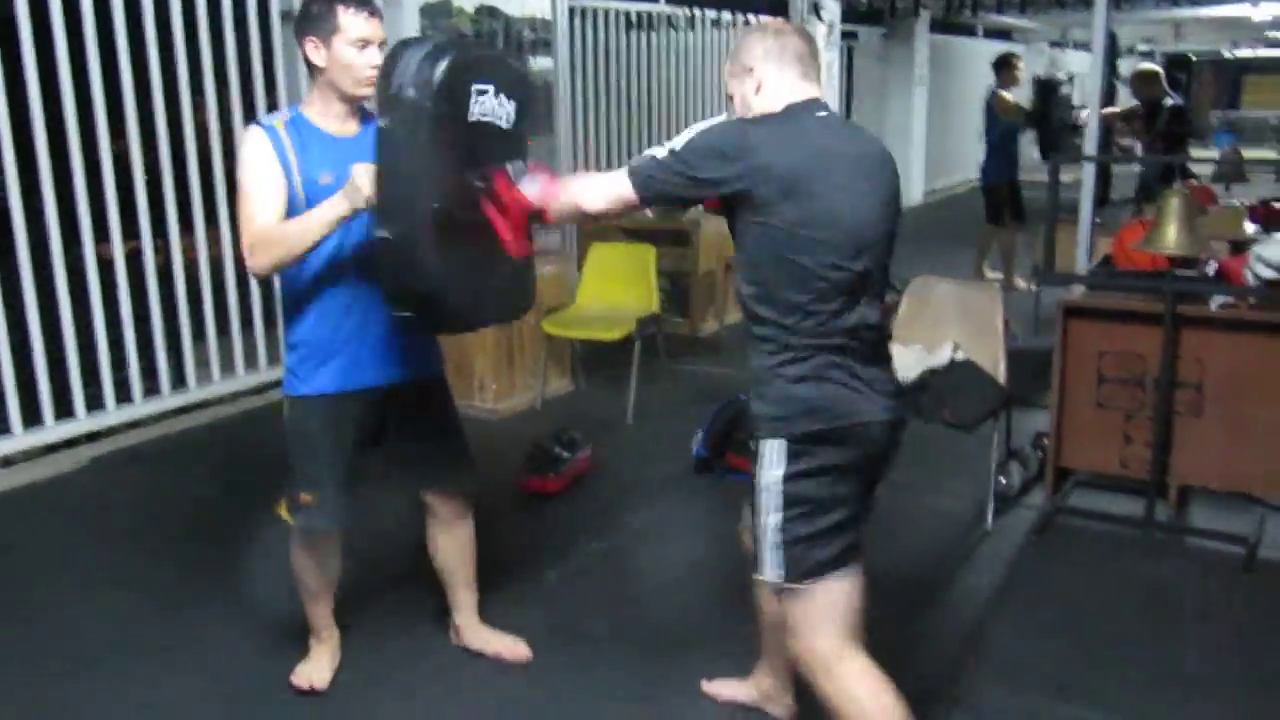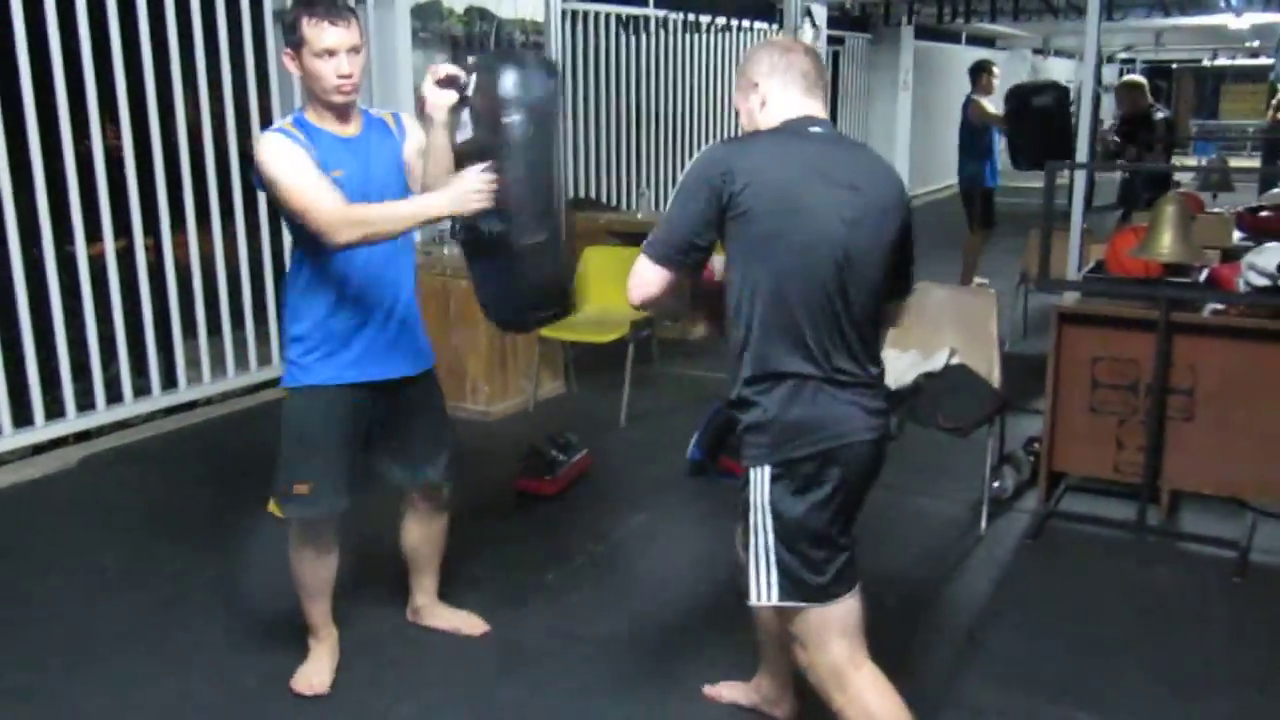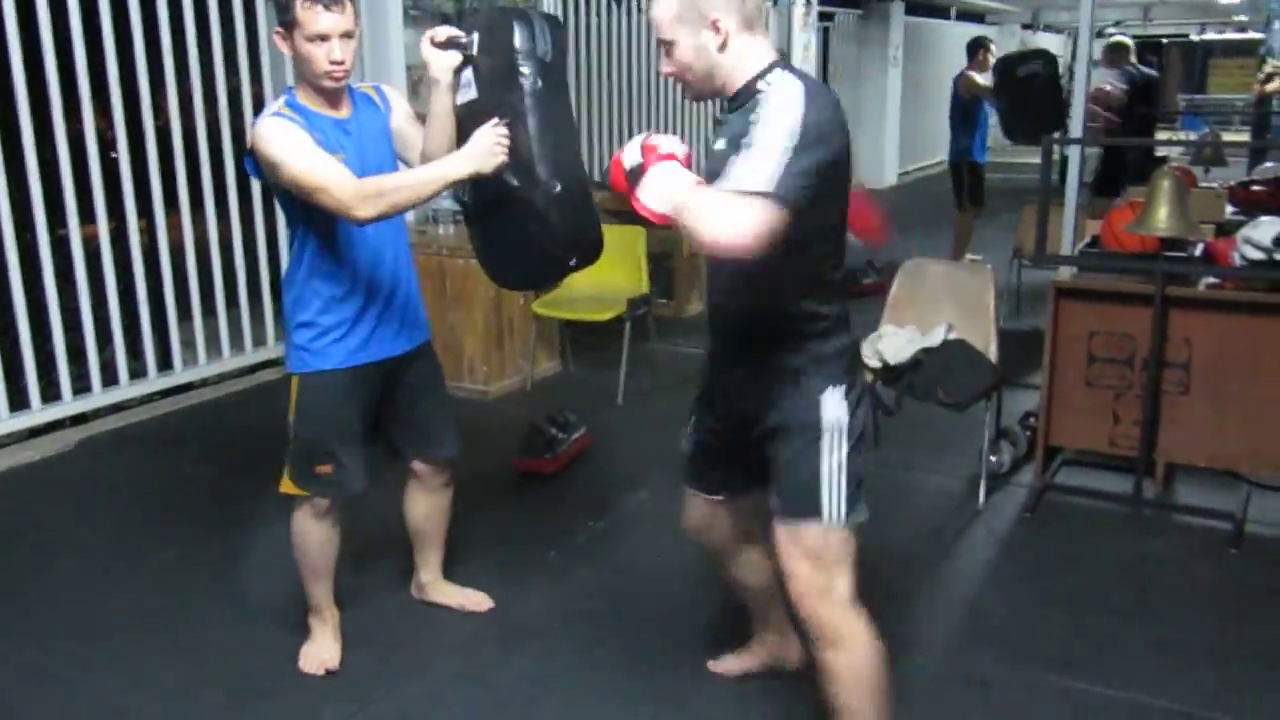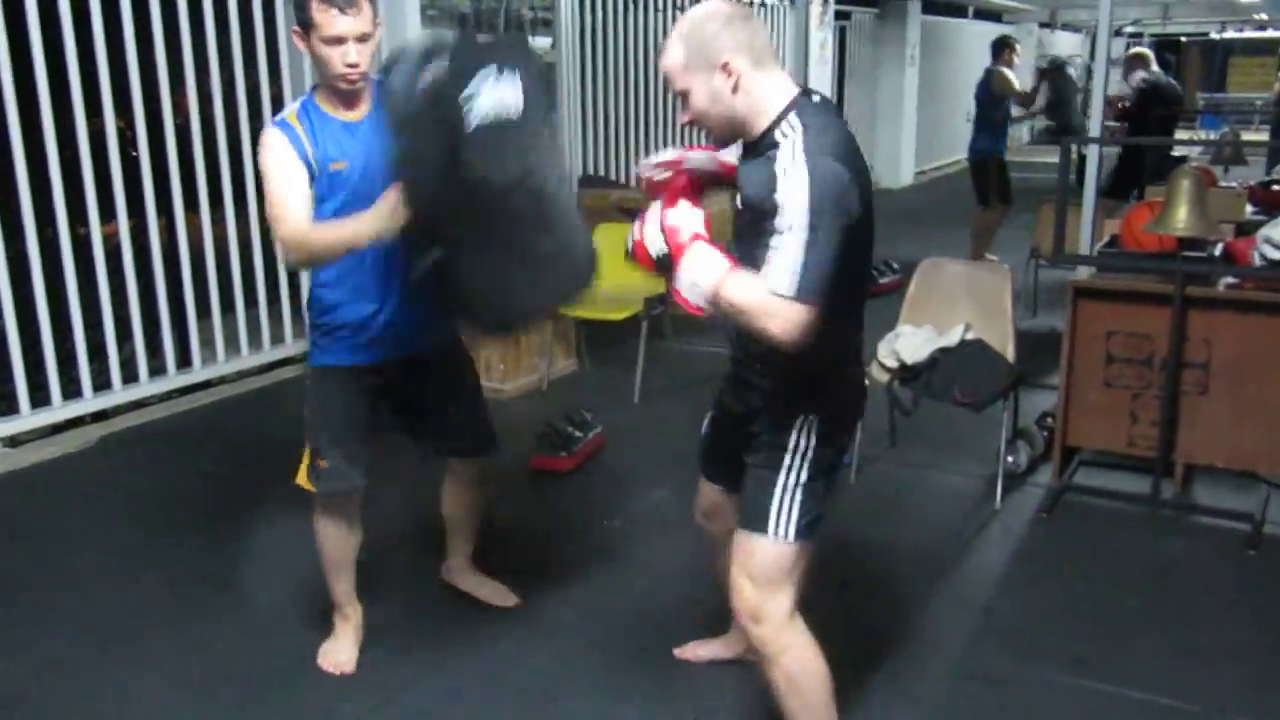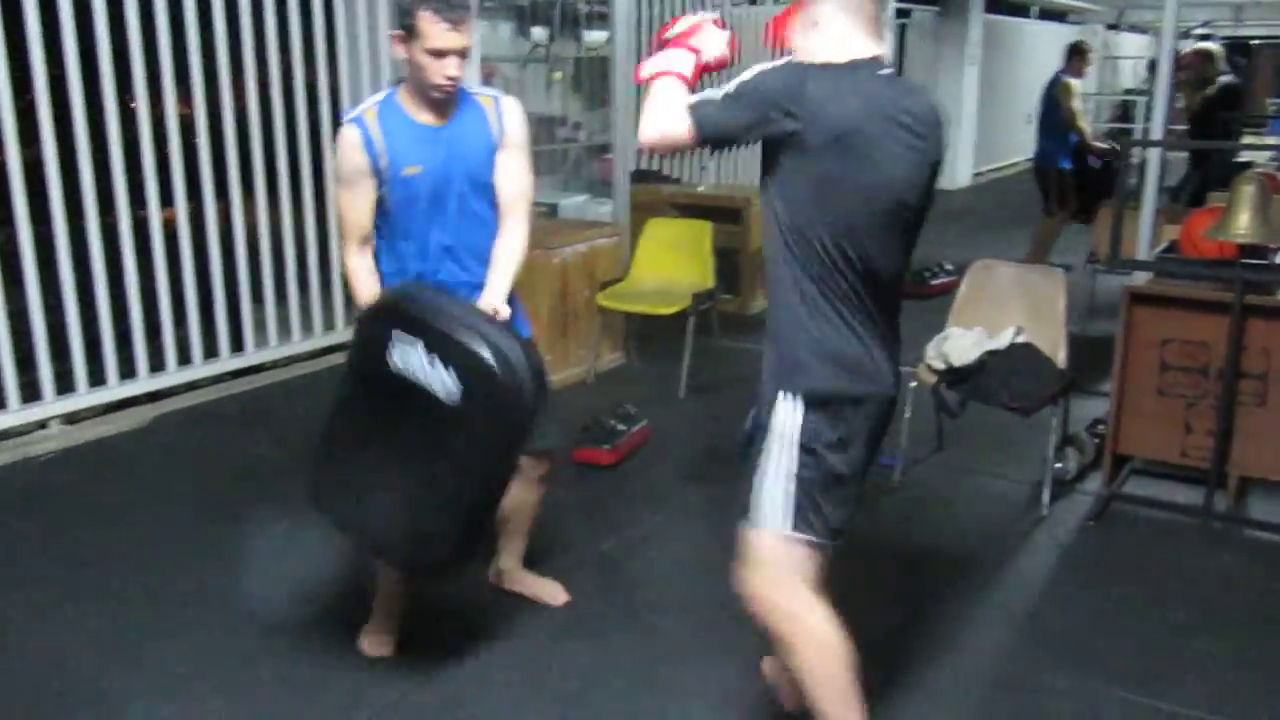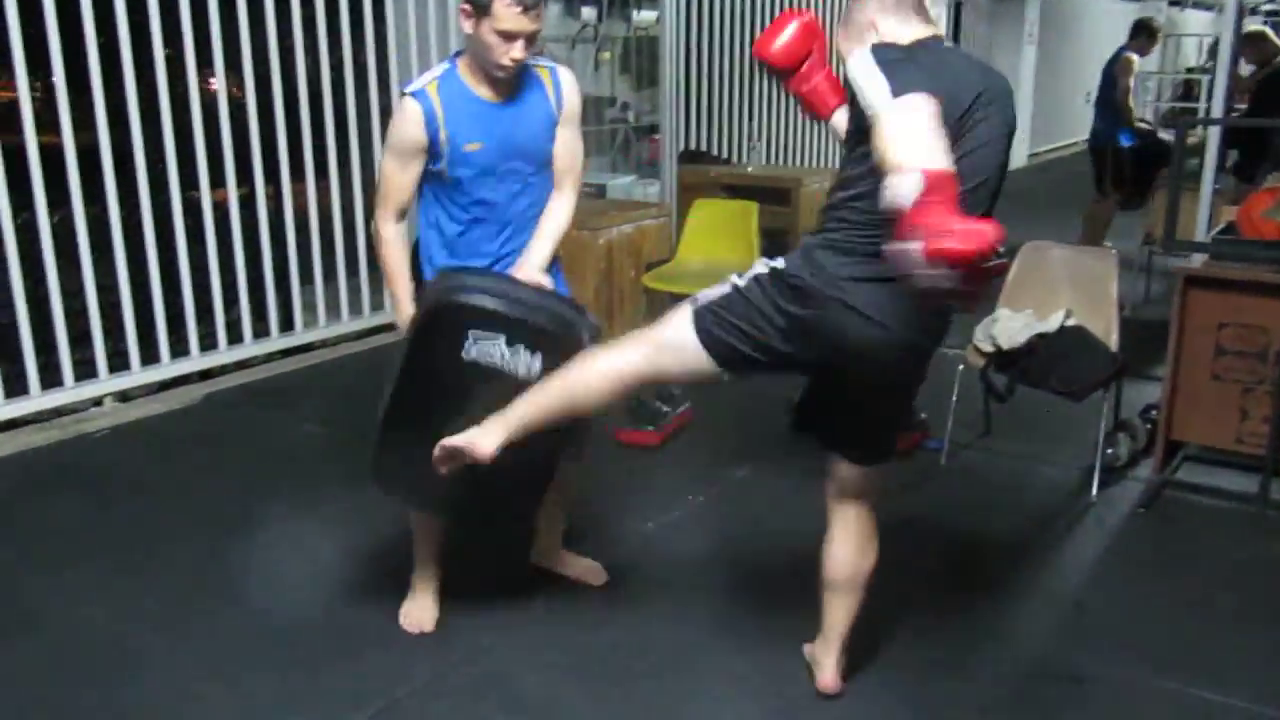
dt=0.3s
person 1, frame 1
left shoulder: (743, 142)
right shoulder: (872, 156)
left elbow: (604, 196)
left wrist: (534, 199)
left hip: (808, 415)
right hip: (864, 403)
left knee: (822, 644)
right knee: (773, 545)
person 1, frame 2
left shoulder: (728, 166)
right shoulder: (882, 178)
left elbow: (645, 288)
left hip: (793, 431)
right hip: (857, 420)
left knee: (832, 657)
right knee: (763, 547)
person 1, frame 3
left shoulder: (793, 105)
right shoulder: (756, 101)
left elbow: (735, 233)
left wrist: (661, 175)
left hip: (806, 380)
right hip: (738, 370)
left knee: (821, 596)
right knee: (711, 517)
right ankle: (772, 639)
person 1, frame 4
left shoulder: (807, 161)
right shoulder: (790, 125)
left elbow: (786, 321)
left wrist: (689, 248)
left hip: (802, 403)
right hip: (760, 383)
left knee: (762, 600)
right knee: (716, 512)
right ankle: (742, 638)
person 1, frame 5
left shoulder: (795, 87)
right shoulder: (919, 112)
left elbow: (657, 131)
left wrist: (676, 59)
left hip: (814, 376)
right hip: (866, 370)
left knee: (772, 582)
right knee: (789, 534)
person 1, frame 6
left shoulder: (882, 60)
right shoulder: (990, 83)
left elbow: (906, 121)
left wrist: (928, 194)
right wrist: (807, 79)
left hip: (822, 289)
right hip: (904, 325)
left knee: (639, 355)
right knee: (850, 491)
left ankle: (493, 432)
right ankle: (829, 653)
person 2, frame 1
right shoulder: (269, 141)
right elbow: (260, 255)
right wrist: (344, 201)
left hip: (408, 357)
right hip: (324, 371)
left knee: (449, 495)
right knee: (314, 520)
left ankle: (467, 622)
right ankle: (324, 637)
person 2, frame 2
left shoulder: (398, 130)
right shoulder: (281, 144)
left elbow: (428, 199)
right elbow: (339, 227)
left wrist: (439, 121)
right wrist: (451, 198)
left hip: (405, 352)
right hip: (325, 365)
left knee: (429, 488)
right knee: (313, 512)
left ankle: (424, 601)
right ankle: (321, 636)
person 2, frame 3
left shoulder: (383, 103)
right shoulder: (277, 130)
left elbow: (428, 166)
right elbow: (359, 202)
left wrist: (442, 84)
right wrist: (466, 162)
left hip: (403, 329)
right hip: (329, 346)
left knee: (434, 463)
right knee: (321, 492)
left ankle: (429, 578)
right ankle: (323, 617)
person 2, frame 4
right shoulder: (287, 137)
right elbow: (295, 243)
right wrist: (382, 220)
left hip: (428, 328)
right hip: (347, 344)
left knee: (469, 455)
right knee: (340, 490)
left ankle: (460, 567)
right ankle: (347, 614)
person 2, frame 5
left shoulder: (501, 114)
right shoulder: (364, 131)
left elbow: (515, 216)
right elbow: (355, 248)
left wrist: (496, 292)
left hip: (496, 325)
left knee: (532, 454)
left ankle: (509, 565)
right ankle: (388, 598)
person 2, frame 6
left shoulder: (558, 87)
right shoulder: (421, 105)
left elbow: (564, 187)
right elbow: (389, 218)
left wrist: (532, 263)
right wrist: (408, 315)
left hip: (537, 290)
left ankle: (549, 543)
right ankle: (424, 572)
person 3, frame 1
left shoulder: (1001, 97)
right shoulder: (1001, 98)
left elbow: (1017, 125)
right elbow: (1028, 118)
left hip: (997, 171)
right hip: (1001, 173)
left knee: (997, 224)
right knee: (1013, 224)
left ankle: (982, 269)
right ankle: (1010, 278)
person 3, frame 2
left shoulder: (979, 103)
right shoulder: (977, 104)
left elbow: (999, 126)
right elbow: (1005, 123)
left hip: (980, 178)
right hip: (978, 180)
left knee: (979, 231)
right knee: (980, 231)
left ankle: (968, 278)
right ankle: (965, 283)
person 3, frame 3
left shoulder: (975, 80)
right shoulder: (968, 78)
left elbow: (995, 95)
left hip: (973, 153)
right hip: (966, 155)
left knee: (969, 208)
right knee: (970, 208)
left ankle: (959, 255)
right ankle: (957, 260)
person 3, frame 4
left shoulder: (988, 77)
right shoulder: (1002, 74)
right elbow: (1026, 101)
right wrist: (1040, 80)
left hip: (981, 150)
right hip: (991, 152)
left knee: (986, 206)
right knee: (998, 206)
left ankle: (977, 254)
right ankle: (979, 255)
person 3, frame 5
left shoulder: (1057, 81)
right shoulder: (1069, 83)
right elbow: (1075, 122)
left wrist: (1086, 140)
right wrist: (1092, 144)
left hip: (1049, 157)
right hip: (1055, 160)
left knee: (1053, 213)
right knee: (1060, 213)
left ankle: (1034, 259)
right ankle: (1035, 262)
person 3, frame 6
left shoulder: (1119, 56)
right shoulder: (1129, 59)
right elbow: (1124, 101)
left wrist: (1131, 125)
left hip: (1104, 135)
right hip: (1111, 139)
left knee: (1104, 194)
right knee: (1112, 196)
left ankle: (1088, 241)
right ankle: (1091, 245)
